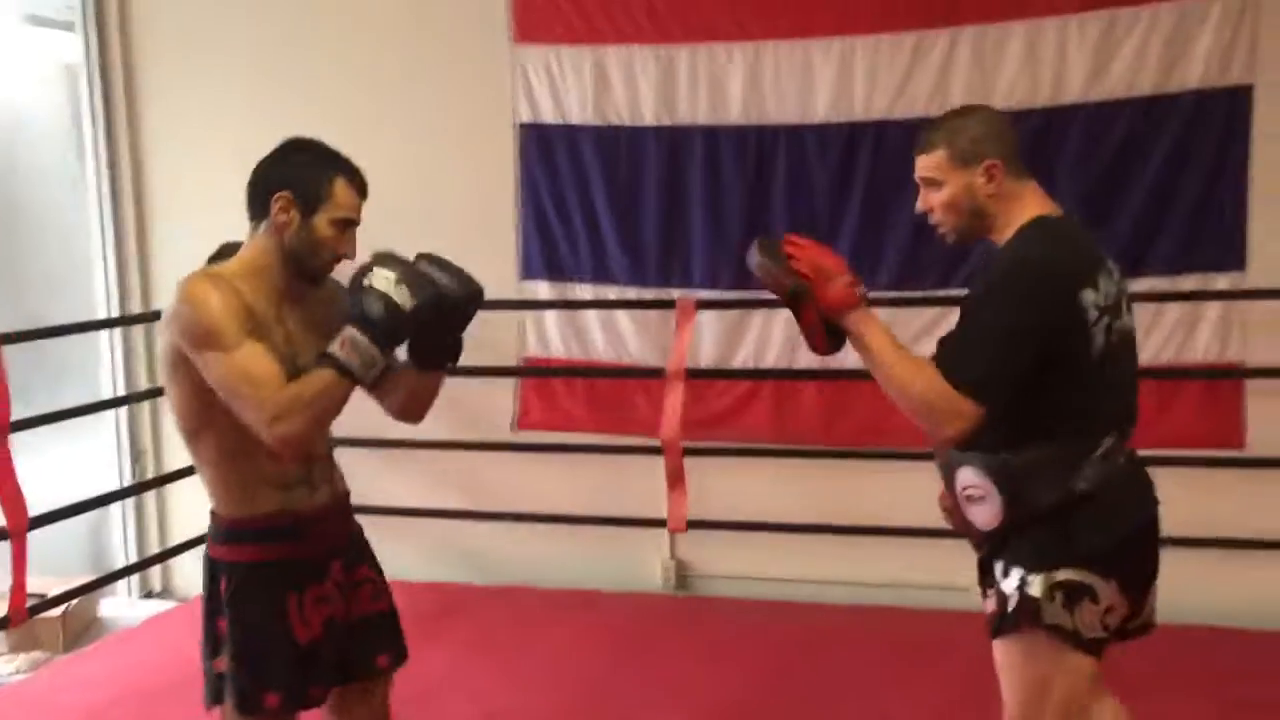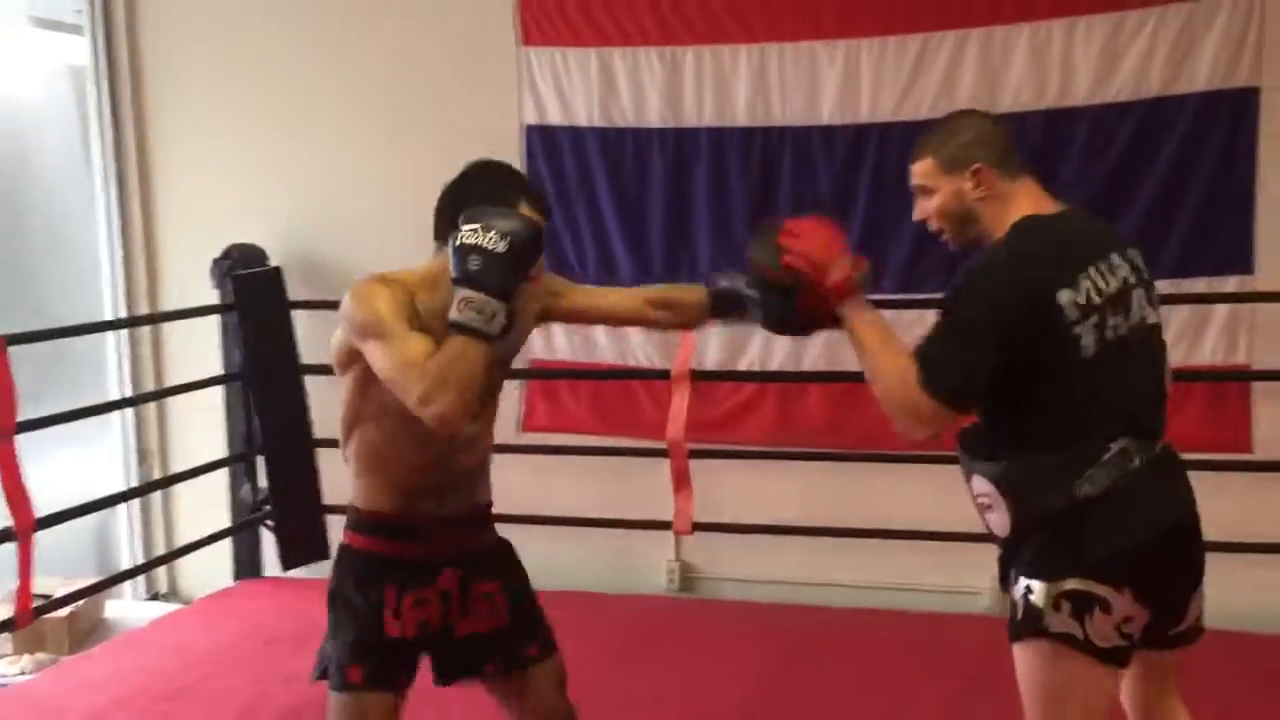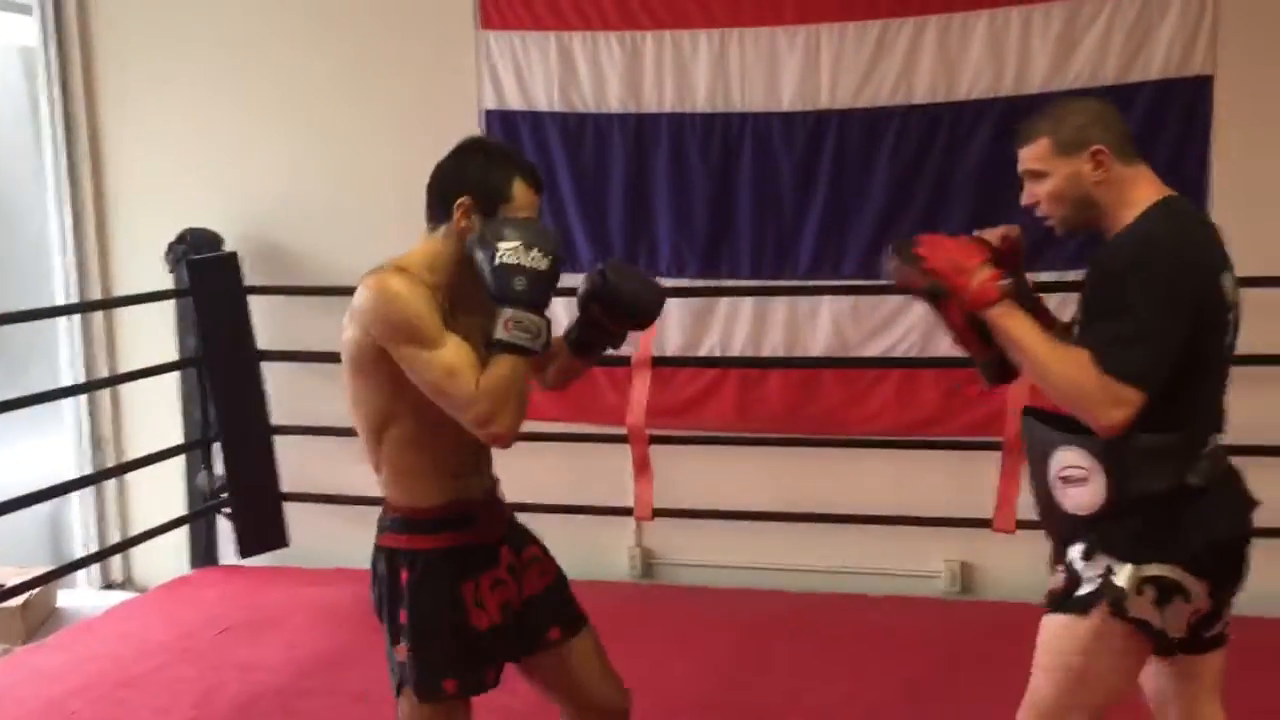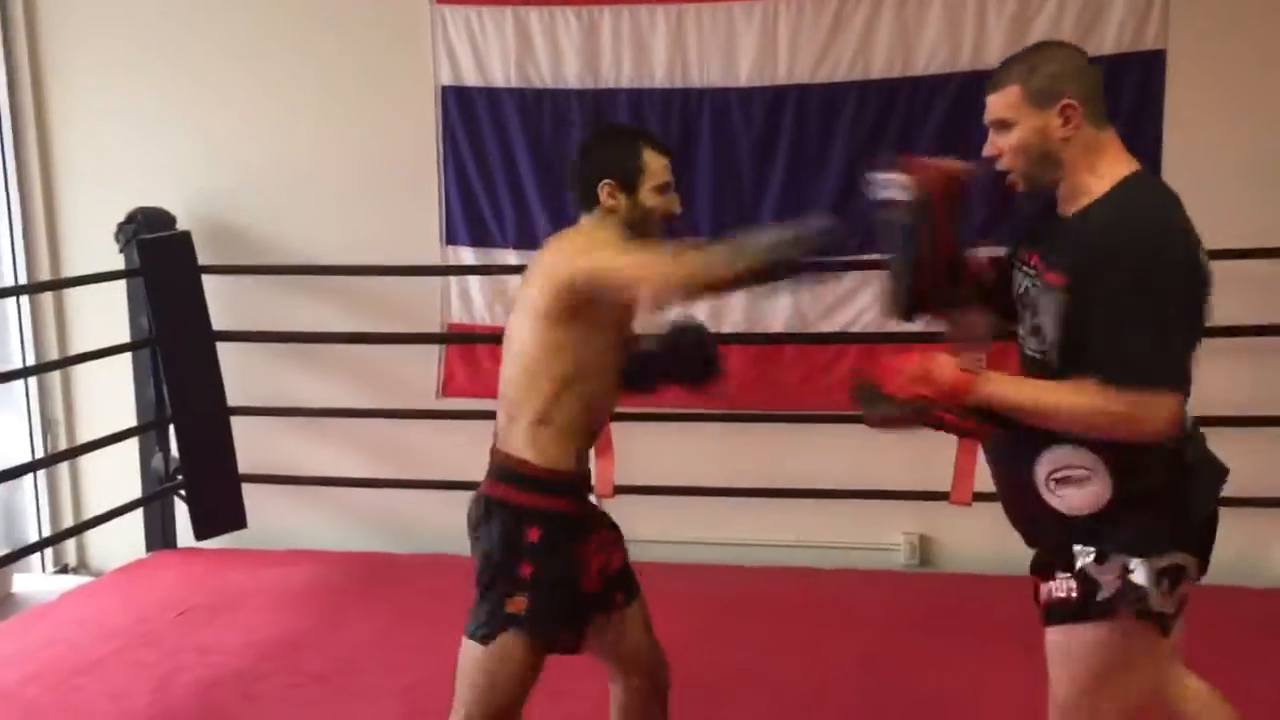
dt=0.5s
person 1, frame 1
left shoulder: (1025, 272)
right shoulder: (1073, 249)
left elbow: (947, 414)
left wrist: (847, 306)
right wrist: (986, 468)
left hip: (1064, 534)
right hip: (1100, 514)
person 1, frame 2
left shoulder: (1003, 274)
right shoulder: (1106, 244)
left elbow: (916, 413)
left wrist: (845, 292)
left hip: (1080, 537)
right hip: (1152, 512)
person 1, frame 3
left shoulder: (1148, 252)
right shoulder: (1174, 239)
left elbow: (1108, 403)
right elbow: (1099, 362)
left wrist: (990, 299)
right wrist: (1013, 287)
left hip: (1146, 532)
right hip: (1186, 521)
person 1, frame 4
left shoulder: (1139, 235)
right shoulder: (1056, 215)
left elbow: (1145, 410)
right elbow: (983, 313)
left wrist: (967, 385)
left hip: (1129, 521)
right hip: (1120, 511)
person 2, frame 1
left shoulder: (323, 296)
right shoulder: (202, 302)
left elbow: (408, 405)
right elbow: (282, 426)
left wrist: (436, 339)
right wrist: (367, 332)
left hip: (339, 544)
right hip: (258, 566)
person 2, frame 2
left shoulder: (522, 293)
right shoulder: (377, 301)
left elbow: (647, 304)
right elbow: (442, 408)
left wrist: (732, 295)
right wrist: (481, 294)
left hip: (474, 549)
right hip: (381, 563)
person 2, frame 3
left shoulder: (475, 285)
right shoulder: (394, 294)
left elbow: (549, 372)
right elbow: (494, 420)
left wrist: (594, 328)
right wrist: (522, 306)
left hip: (498, 535)
right hip: (427, 559)
person 2, frame 4
left shoulder: (602, 263)
right shoulder: (583, 254)
right elbow: (669, 278)
left wrist: (645, 367)
right wrist: (785, 242)
left hip: (567, 508)
right hip: (526, 515)
